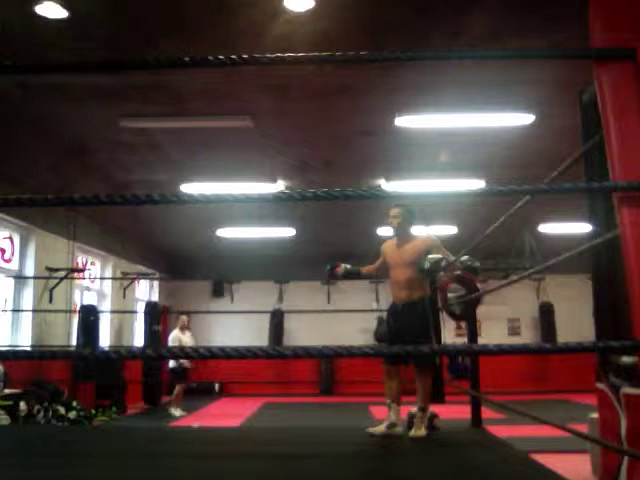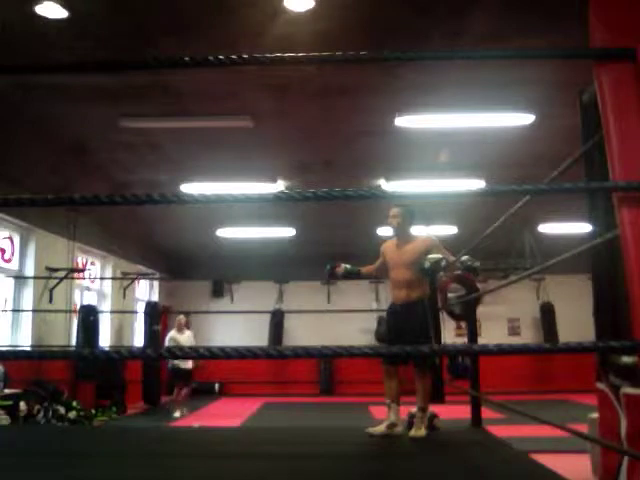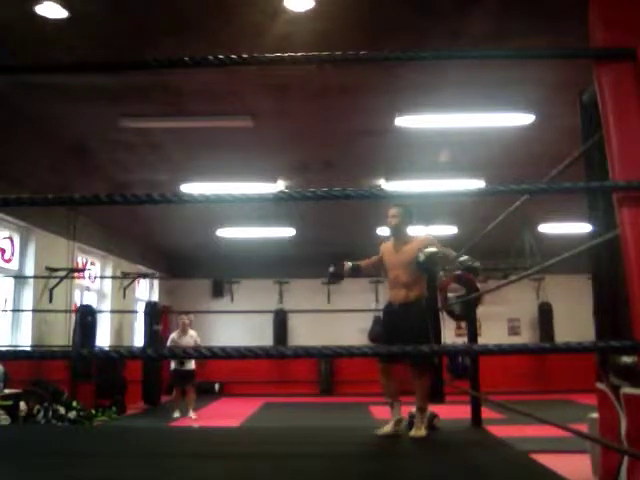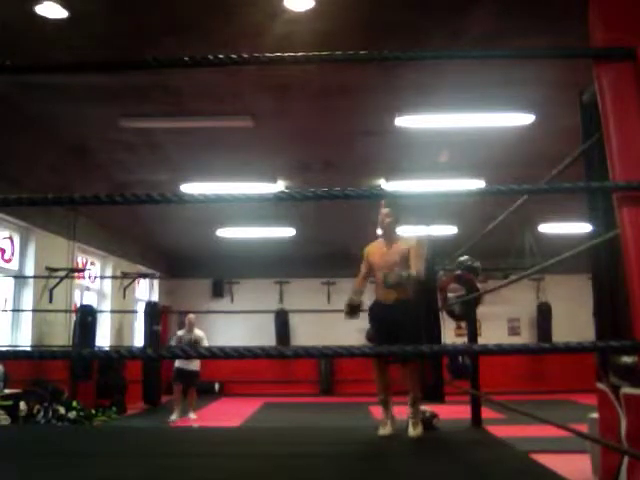
dt=0.5s
person 1, frame 1
left shoulder: (427, 242)
right shoulder: (387, 247)
left elbow: (452, 261)
right elbow: (377, 269)
right wrist: (348, 271)
left hip: (418, 309)
right hip: (395, 310)
left knee: (422, 366)
right knee: (390, 366)
left ankle: (421, 421)
right ankle: (393, 420)
person 1, frame 2
left shoulder: (426, 243)
right shoulder: (386, 248)
left elbow: (452, 262)
right elbow: (377, 270)
right wrist: (348, 271)
left hip: (417, 309)
right hip: (395, 310)
left knee: (422, 366)
right knee: (390, 366)
left ankle: (421, 420)
right ankle: (393, 420)
person 1, frame 3
left shoulder: (423, 243)
right shoulder: (384, 247)
left elbow: (452, 258)
right elbow: (370, 265)
left wrist: (434, 252)
right wrist: (350, 267)
left hip: (415, 309)
right hip: (392, 309)
left knee: (419, 367)
right knee: (384, 364)
left ankle: (420, 420)
right ankle: (396, 417)
person 1, frame 4
left shoulder: (411, 244)
right shoulder: (371, 249)
left elbow: (419, 272)
right elbow: (362, 276)
left wrist: (406, 277)
right wrist: (355, 296)
left hip: (404, 308)
right hip: (380, 309)
left knee: (410, 362)
right knee: (380, 364)
left ankle: (414, 415)
right ankle: (387, 417)
person 2, frame 1
left shoulder: (188, 334)
right shoulder: (175, 334)
right wrist: (180, 361)
left hip: (185, 365)
right hip: (177, 365)
left knee: (182, 387)
right knee: (180, 386)
left ankle: (177, 408)
right ankle: (172, 407)
person 2, frame 2
left shoulder: (189, 333)
right shoulder: (172, 335)
right wrist: (171, 363)
left hip: (188, 365)
right hip: (176, 365)
left knee: (187, 387)
right knee: (178, 388)
left ankle: (180, 406)
right ankle: (177, 409)
person 2, frame 3
left shoulder: (194, 334)
right shoulder: (174, 336)
left elbow: (198, 347)
right wrist: (175, 358)
left hip: (189, 366)
right hip: (176, 367)
left knee: (190, 389)
right knee: (177, 389)
left ankle: (191, 411)
right ankle: (176, 410)
person 2, frame 4
left shoulder: (200, 334)
right shoulder: (179, 334)
left wrist: (197, 347)
right wrist: (179, 346)
left hip: (193, 366)
right hip: (180, 365)
left knee: (192, 389)
right knee: (177, 388)
left ankle: (191, 411)
right ankle: (176, 412)
